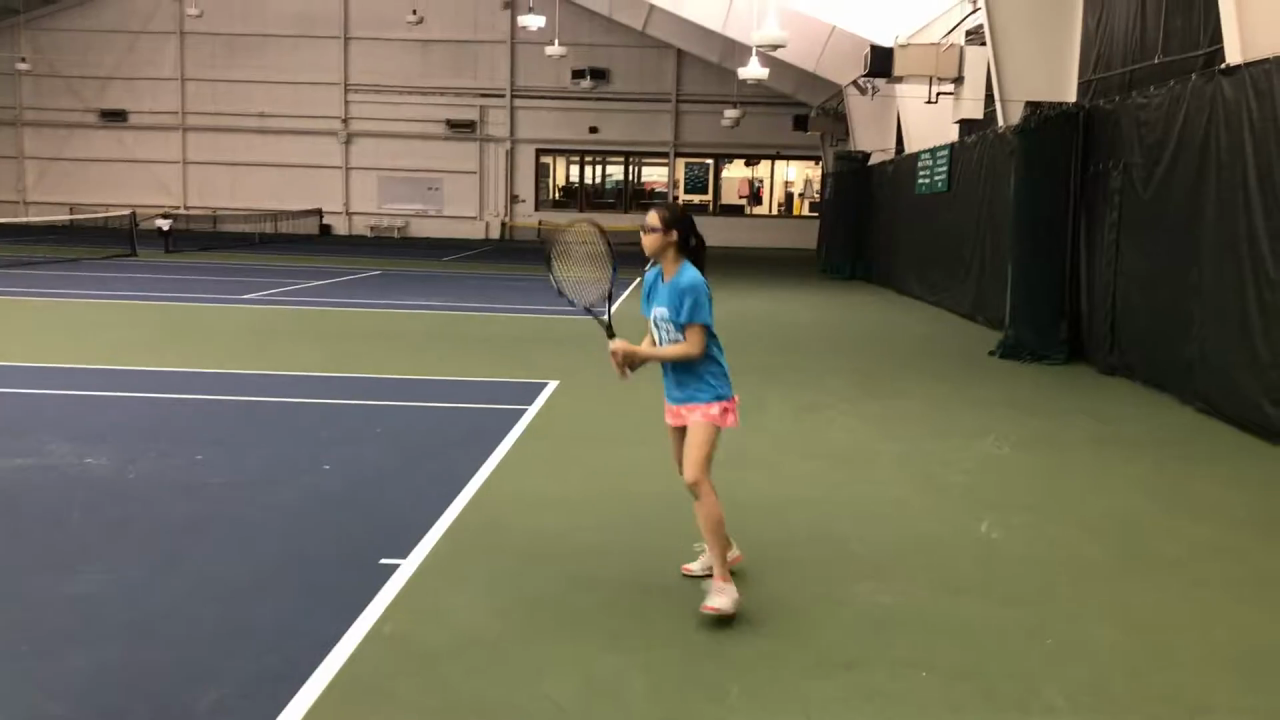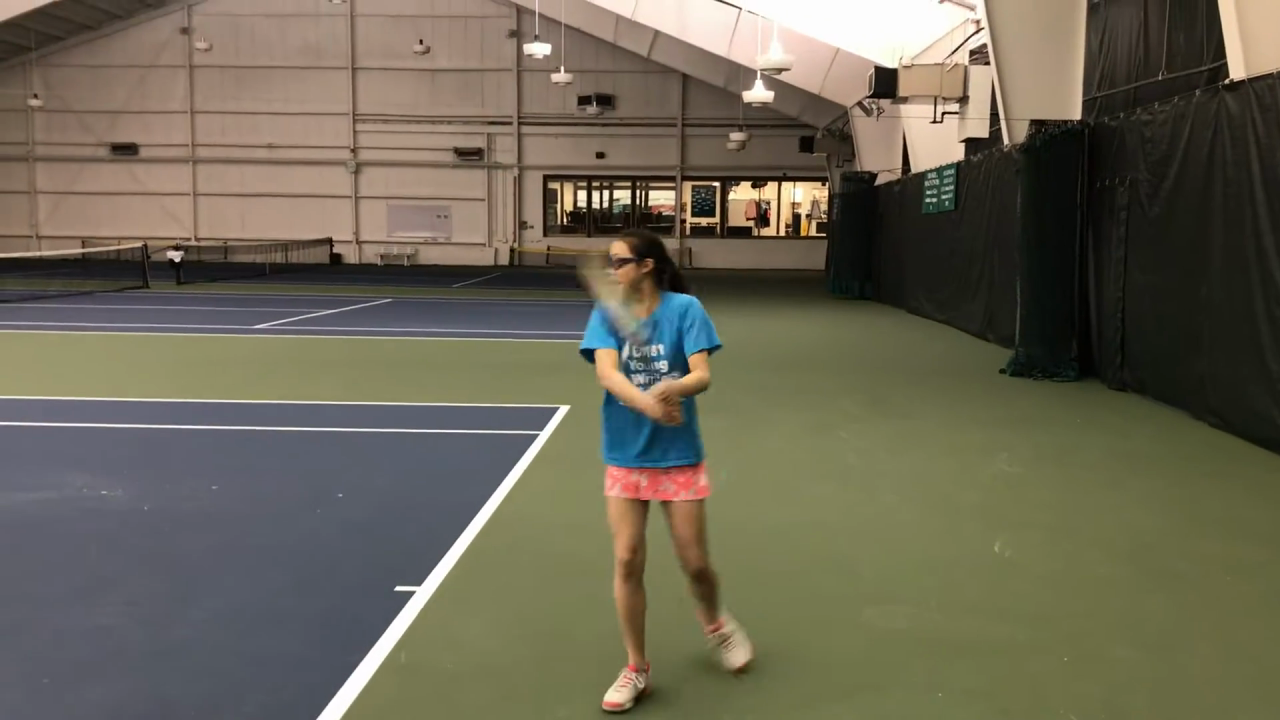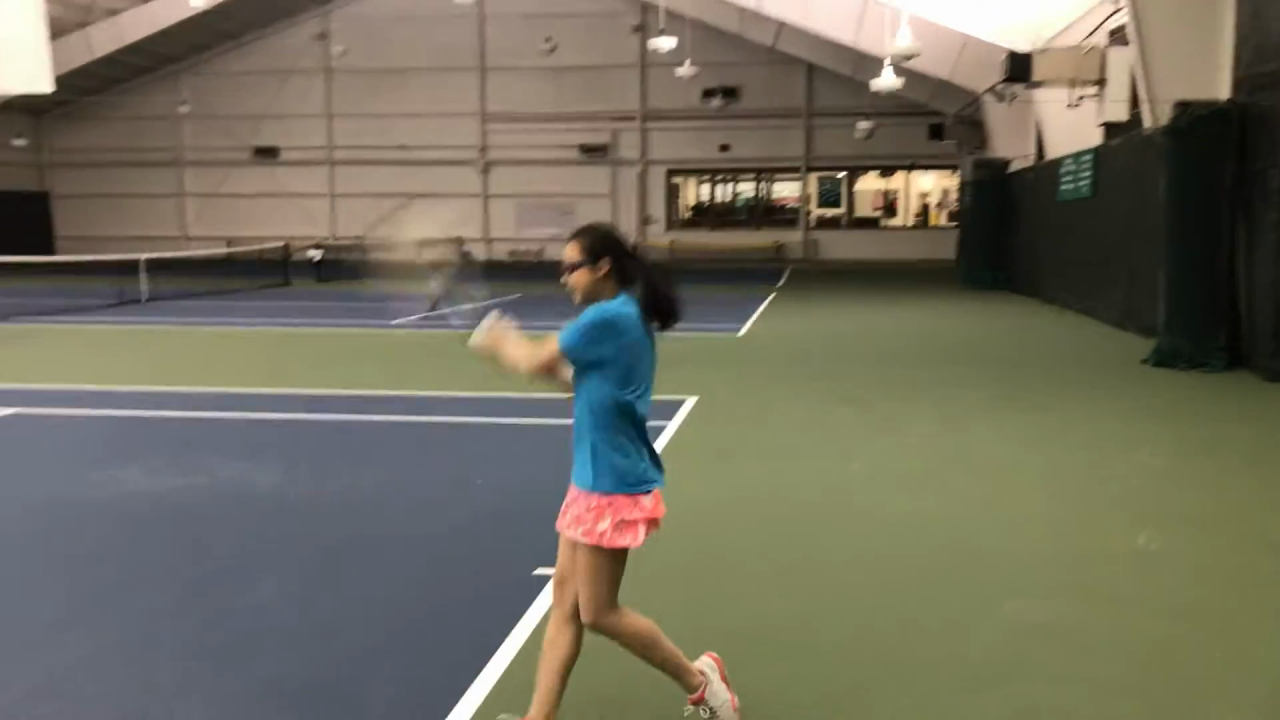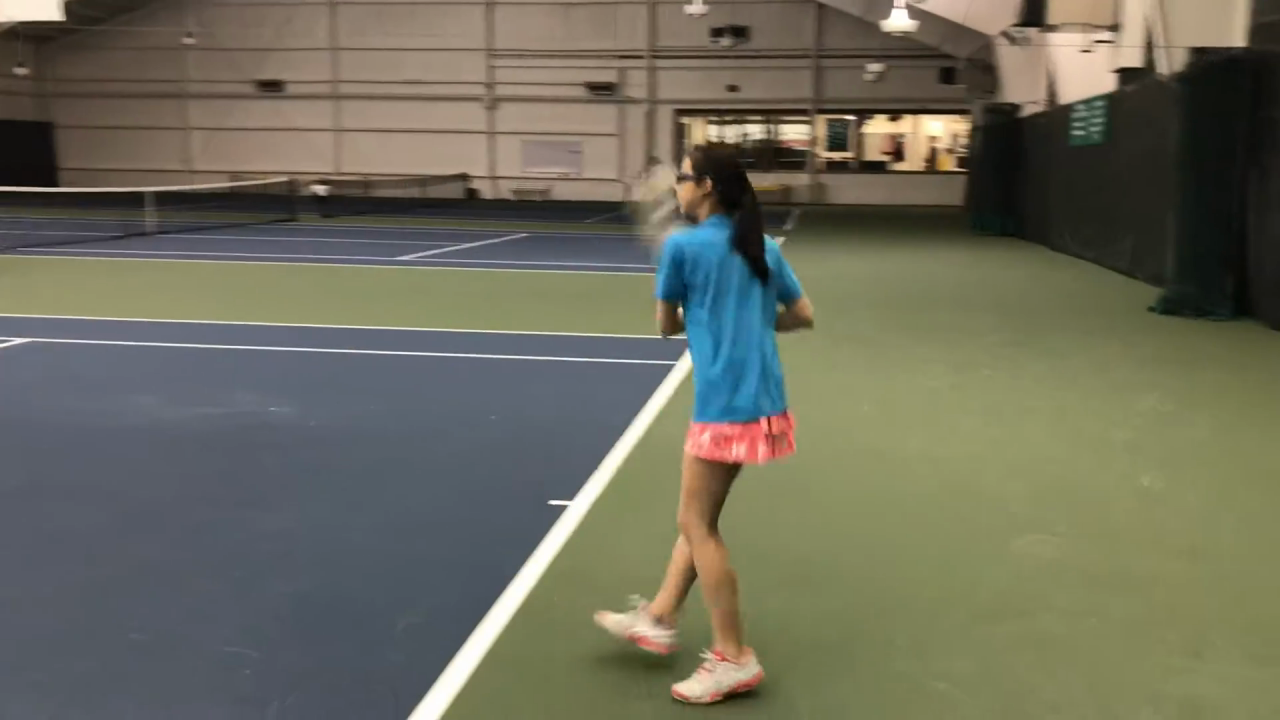
dt=0.7s
person 1, frame 1
left shoulder: (690, 282)
right shoulder: (652, 278)
left elbow: (693, 347)
left wrist: (639, 352)
right wrist: (634, 355)
left hip: (705, 392)
right hip: (679, 392)
left knee: (695, 479)
right knee: (692, 477)
left ankle: (723, 582)
right ankle: (723, 549)
person 1, frame 2
left shoulder: (685, 308)
right shoulder: (605, 315)
left elbow: (701, 373)
right elbow: (606, 372)
left wrist: (671, 390)
right wrist: (642, 401)
left hip: (679, 458)
right hip: (625, 458)
left knee: (695, 563)
right knee: (627, 561)
left ankle: (717, 621)
right ankle: (636, 667)
person 1, frame 3
left shoulder: (605, 319)
right shoulder: (628, 315)
left elbow: (538, 363)
right elbow: (570, 375)
left wrist: (499, 342)
right wrist: (512, 339)
left hip: (615, 487)
right hip: (593, 481)
left knee: (598, 614)
right knee: (566, 604)
left ankle: (697, 679)
person 1, frame 4
left shoulder: (683, 247)
right shoulder: (765, 248)
left elbow: (667, 323)
right elbow: (803, 317)
left hip: (724, 410)
right hip: (763, 403)
left knee: (697, 523)
right knee: (699, 514)
left ankle: (733, 658)
right ankle: (659, 619)
